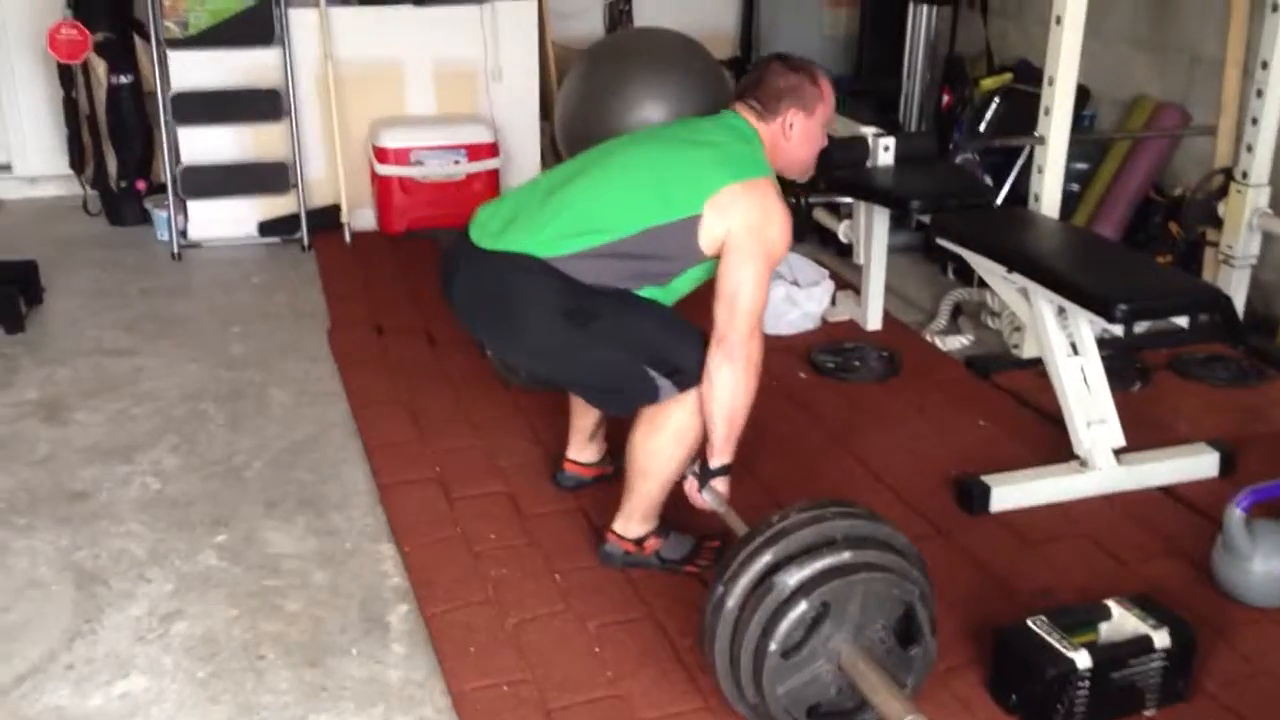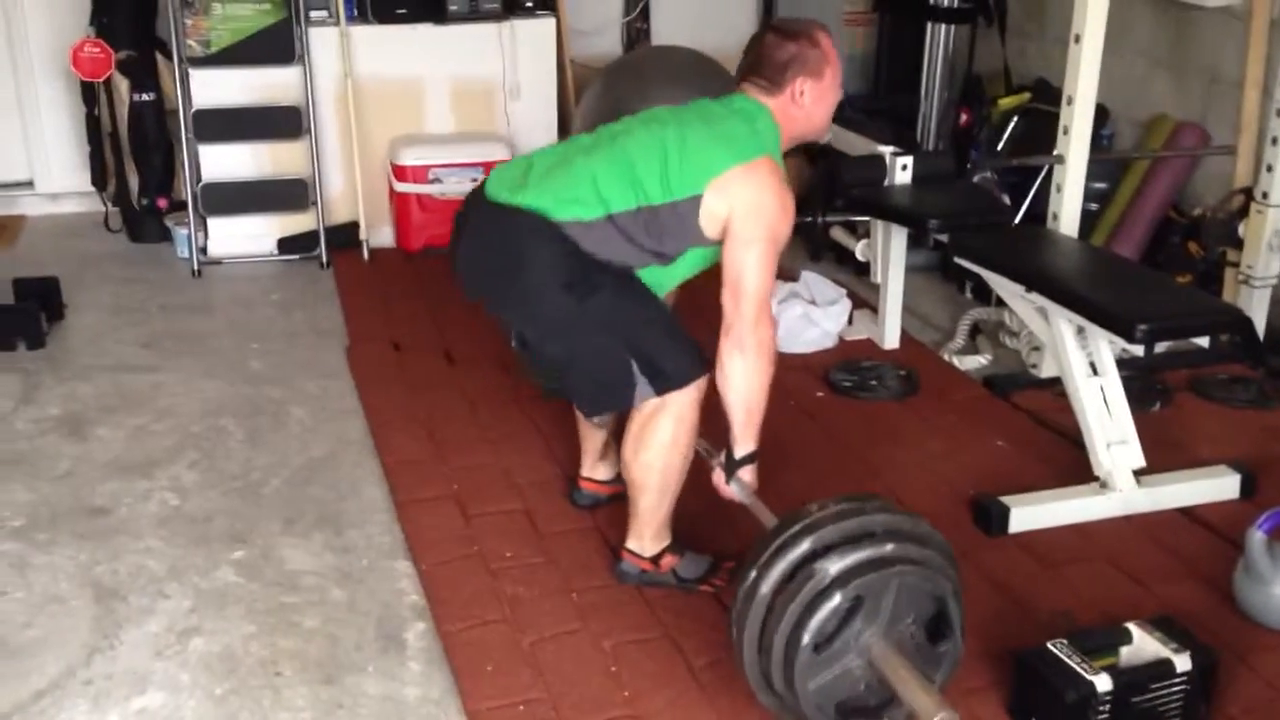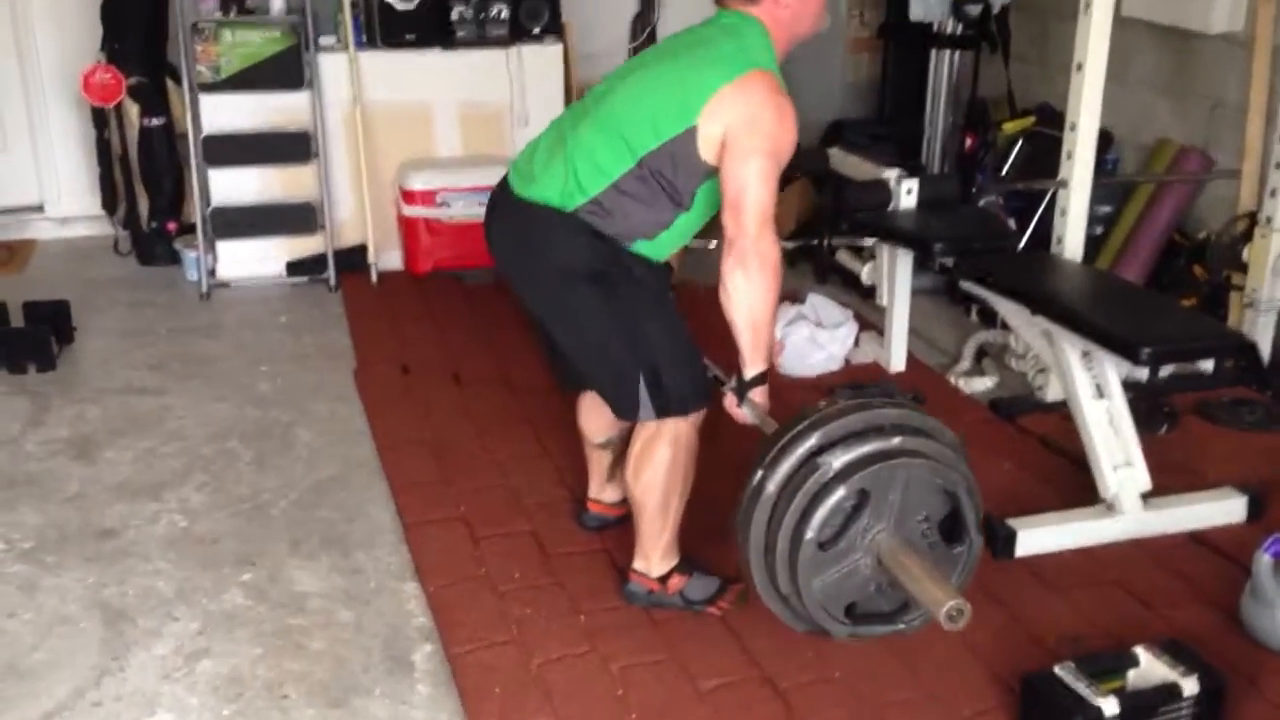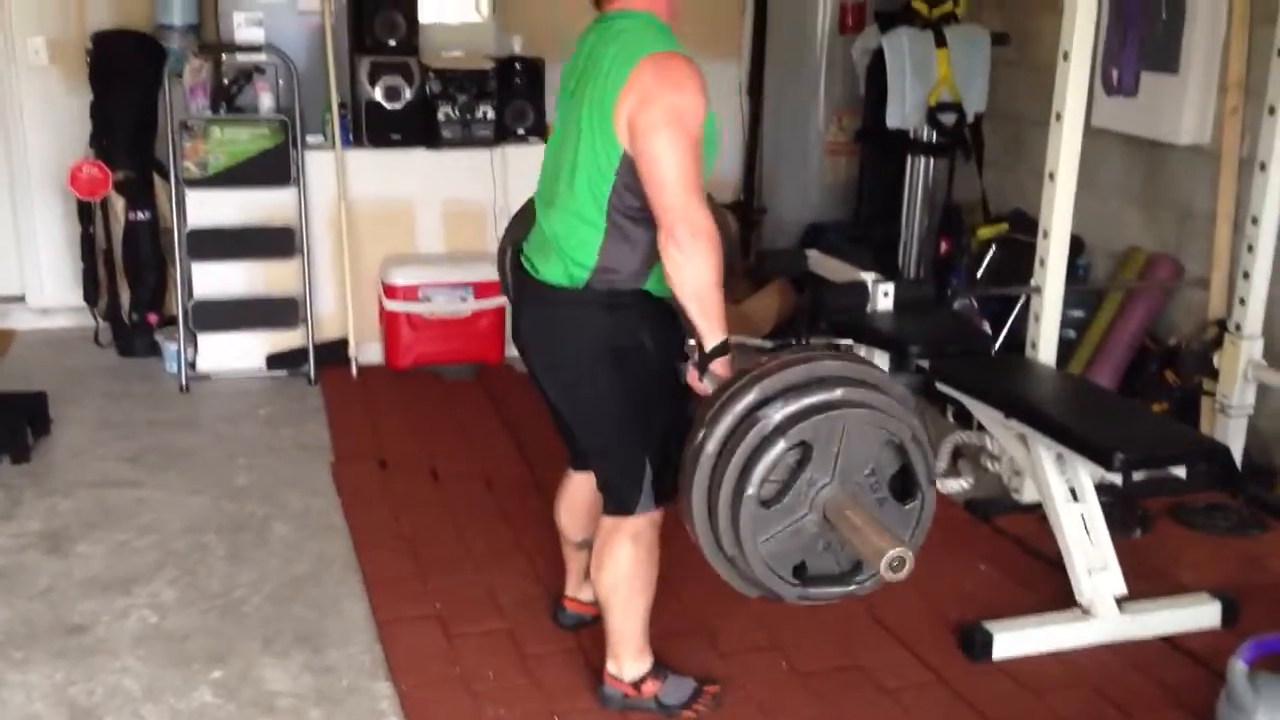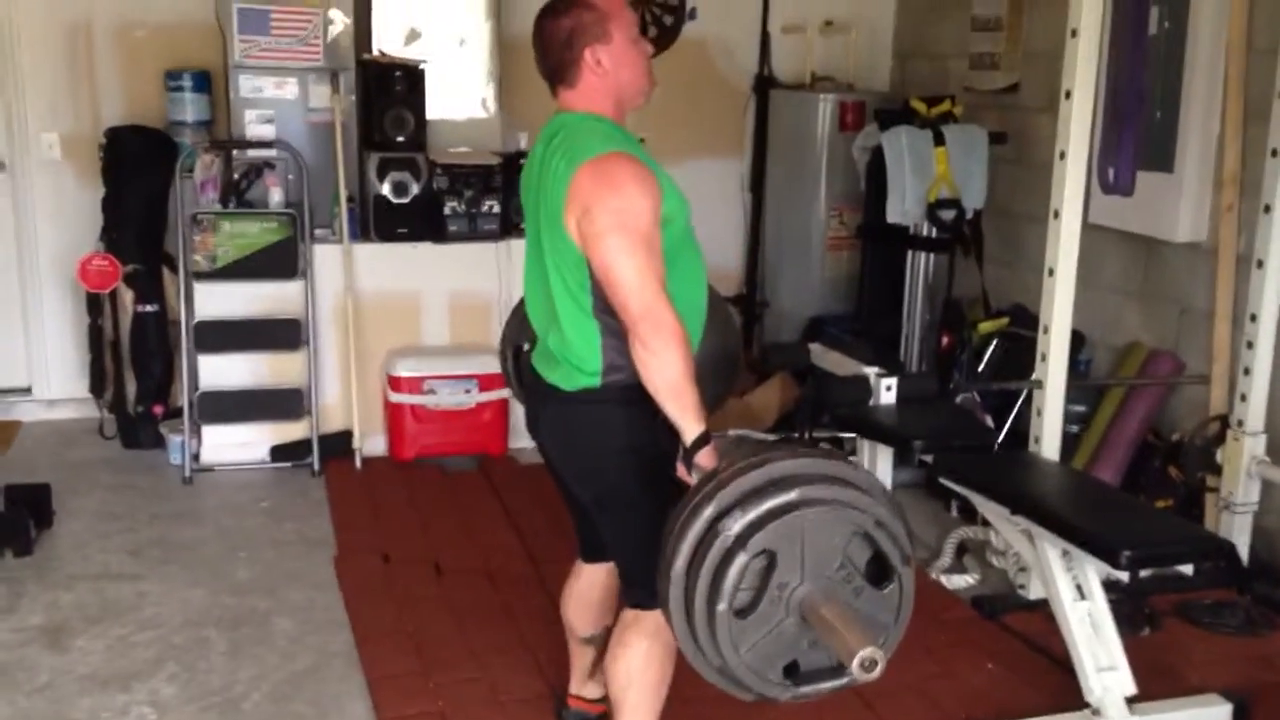
dt=0.7s
person 1, frame 1
left shoulder: (700, 137)
right shoulder: (759, 205)
right elbow: (734, 344)
right wrist: (718, 463)
left hip: (480, 256)
right hip: (517, 290)
left knee: (619, 332)
right knee: (691, 376)
left ankle: (583, 458)
right ankle: (633, 535)
person 1, frame 2
left shoulder: (710, 120)
right shoulder: (761, 185)
right elbow: (746, 329)
left wrist: (644, 328)
right wrist: (743, 454)
left hip: (492, 220)
right hip: (527, 249)
left knee: (614, 345)
right knee: (674, 382)
left ankle: (598, 475)
right ankle: (648, 553)
person 1, frame 3
right shoulder: (759, 97)
right elbow: (749, 246)
left wrist: (653, 293)
right wrist: (754, 373)
left hip: (525, 211)
right hip: (566, 239)
left knee: (609, 365)
right knee: (673, 402)
left ankle: (605, 496)
right ankle: (656, 572)
person 1, frame 4
right shoulder: (664, 69)
right elbow: (682, 223)
right wrist: (714, 345)
left hip: (548, 294)
right hip: (603, 315)
left knee: (593, 462)
right knee: (637, 498)
left ankle: (579, 592)
person 1, frame 5
left shoulder: (556, 146)
right shoulder: (612, 171)
right elbow: (648, 320)
right wrist: (697, 437)
left hip: (563, 395)
right hip: (615, 413)
left knee: (602, 555)
right knee: (659, 596)
